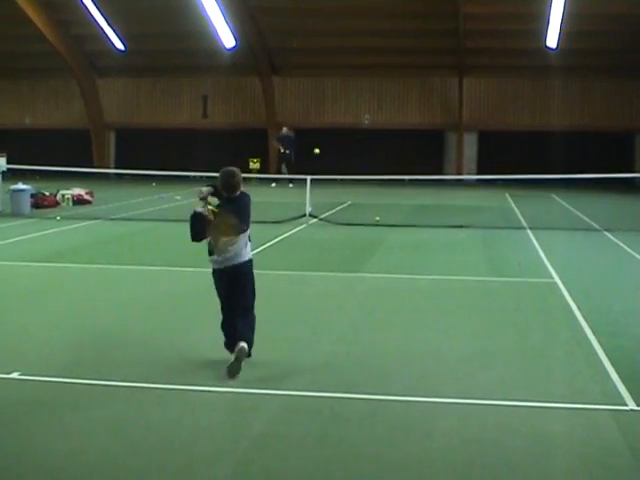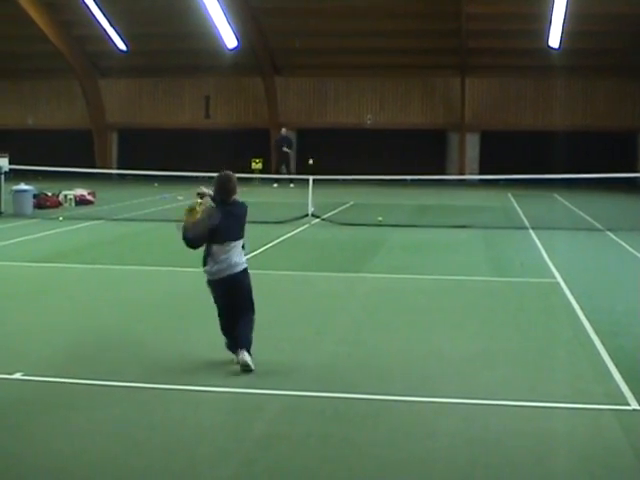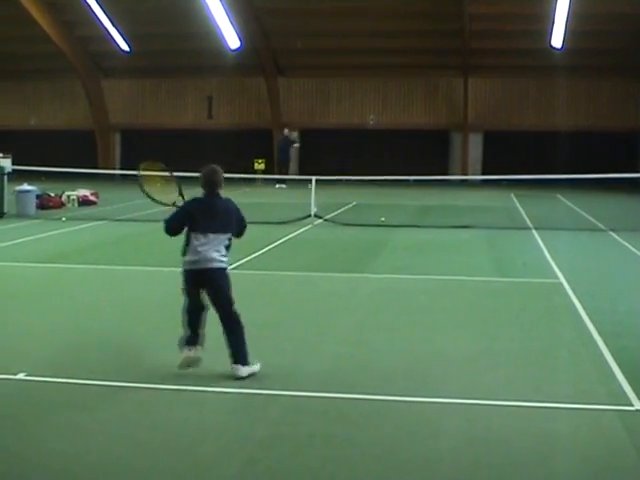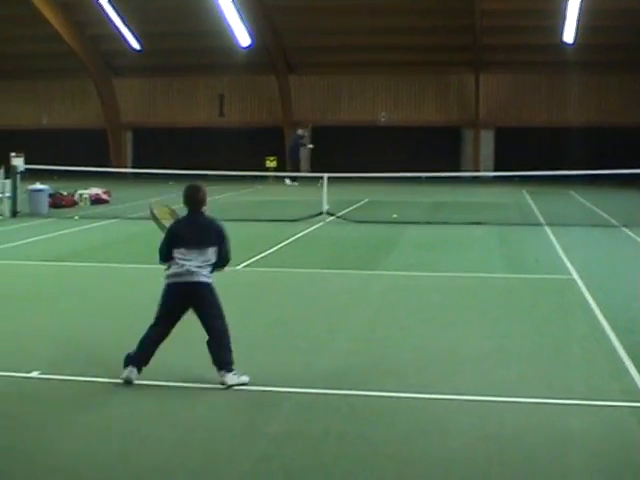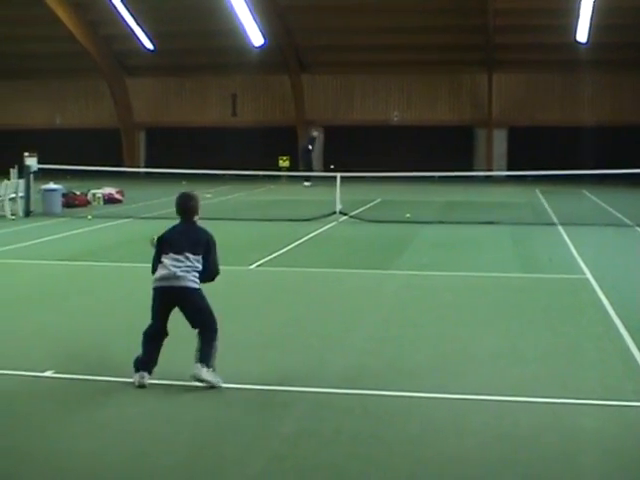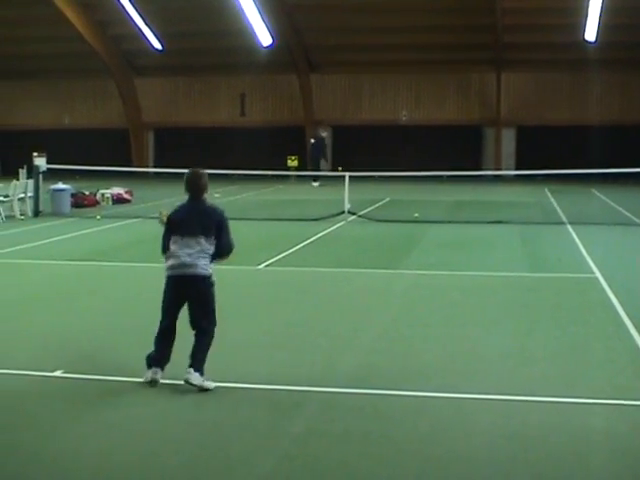
dt=0.2s
person 1, frame 1
left shoulder: (218, 213)
right shoulder: (245, 200)
right elbow: (233, 194)
right wrist: (211, 190)
left hip: (221, 267)
right hip: (242, 264)
left knee: (229, 311)
right knee: (245, 310)
left ankle: (235, 347)
right ankle: (242, 344)
person 1, frame 2
left shoulder: (211, 216)
right shoulder: (241, 209)
left elbow: (192, 242)
left wrist: (191, 222)
right wrist: (211, 196)
left hip: (216, 275)
right hip: (238, 271)
left knee: (226, 315)
right knee: (245, 313)
left ankle: (237, 350)
right ankle: (243, 351)
person 1, frame 3
left shoulder: (192, 205)
right shoulder: (230, 207)
left elbow: (171, 229)
right elbow: (240, 231)
left wrist: (180, 213)
left hip: (192, 268)
right hip: (216, 267)
left knee: (194, 309)
right knee: (228, 314)
left ankle: (191, 347)
right ankle: (241, 363)
person 1, frame 4
left shoulder: (176, 227)
right shoulder: (215, 227)
left elbow: (163, 257)
right elbow: (223, 260)
left hip: (175, 282)
right hip: (200, 282)
left knee: (160, 326)
right knee: (218, 329)
left ankle: (133, 366)
right ankle: (226, 372)
person 1, frame 5
left shoulder: (165, 236)
right shoulder: (205, 237)
left elbow: (156, 265)
right elbow: (212, 273)
left hip: (161, 285)
right hip: (187, 286)
left knee: (156, 330)
right knee: (208, 327)
left ankle: (142, 372)
right ankle: (203, 367)
person 1, frame 6
left shoulder: (174, 215)
right shoulder: (216, 215)
left elbow: (165, 248)
right elbow: (226, 249)
left hip: (174, 273)
right hip: (200, 274)
left knee: (167, 323)
right knee: (205, 326)
left ankle: (155, 367)
right ankle: (195, 371)
